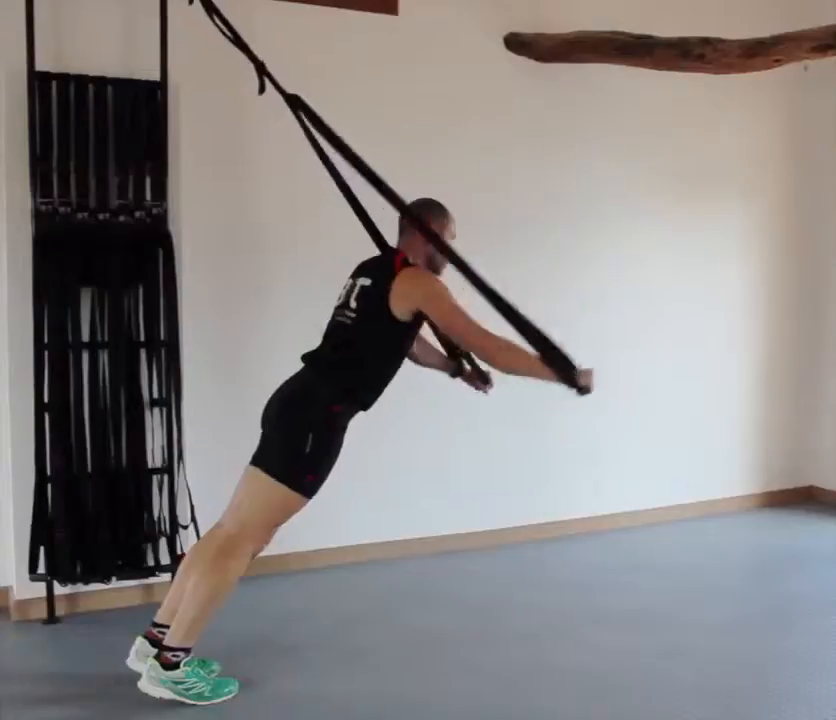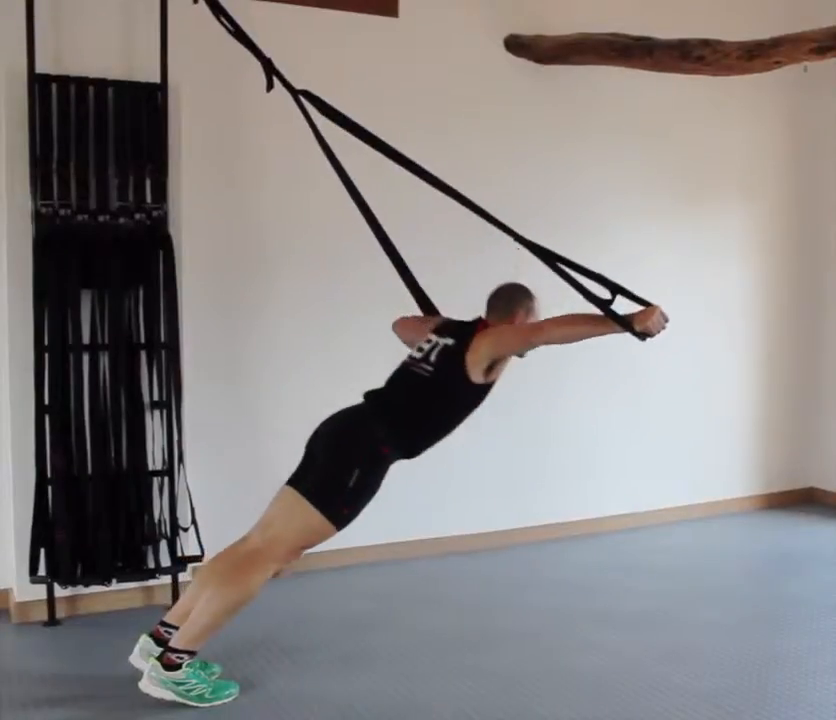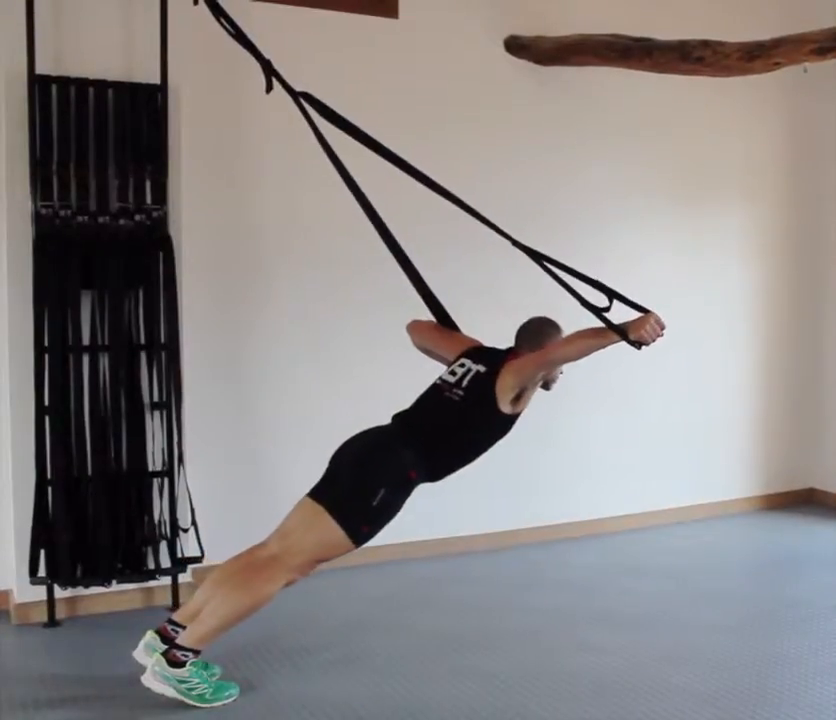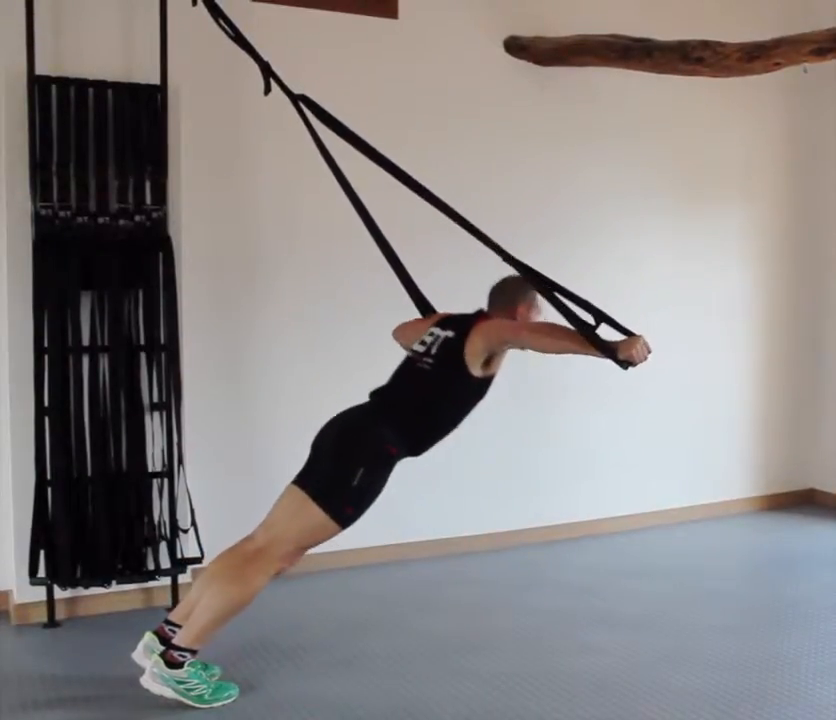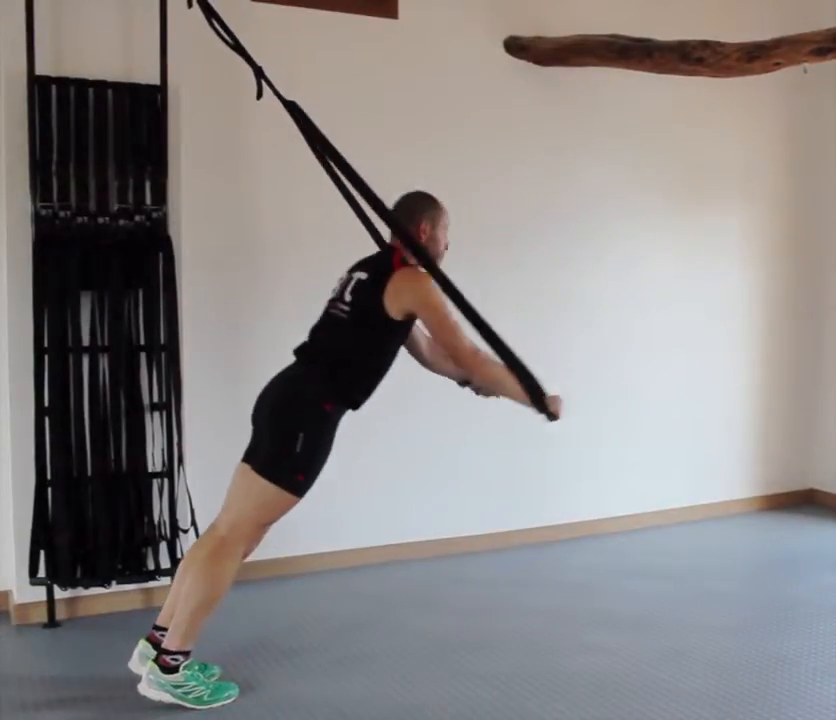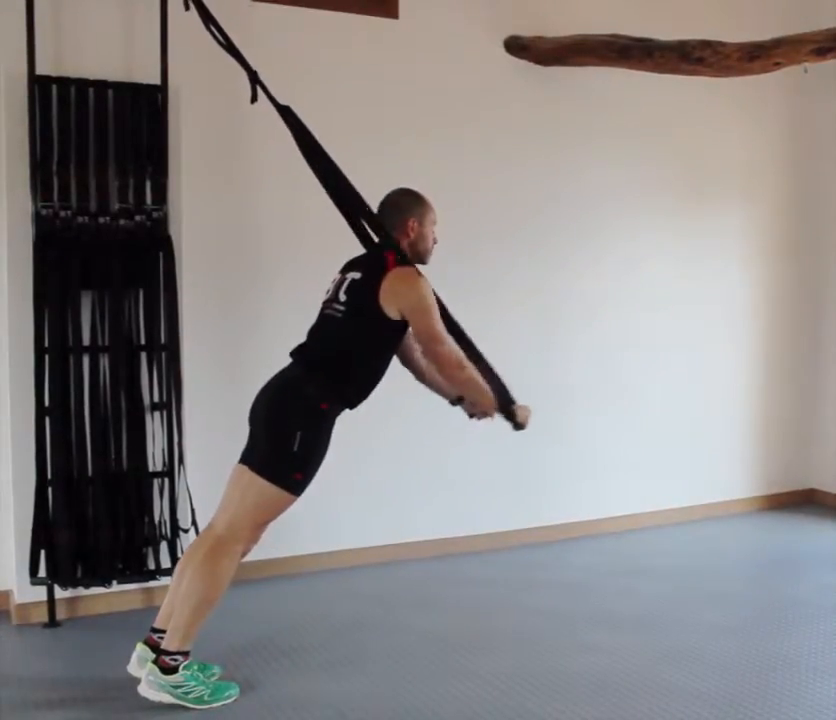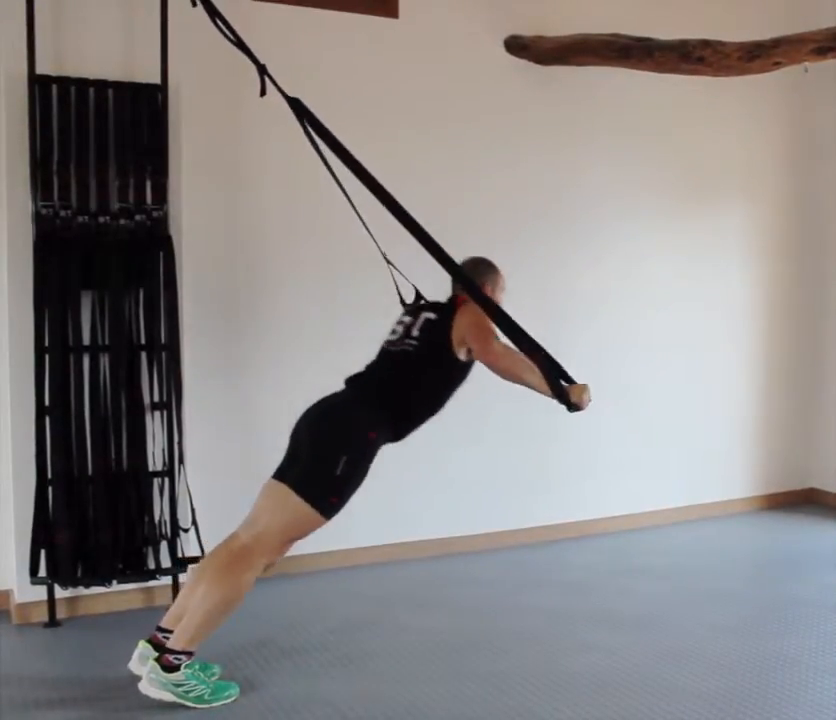
dt=0.7s
person 1, frame 1
left shoulder: (373, 272)
right shoulder: (416, 281)
right elbow: (483, 344)
left wrist: (456, 370)
left hip: (301, 400)
right hip: (317, 414)
left knee: (239, 530)
right knee: (244, 534)
left ankle: (156, 638)
right ankle: (168, 662)
person 1, frame 2
left shoulder: (447, 328)
right shoulder: (491, 342)
left elbow: (401, 326)
right elbow: (553, 332)
right wrist: (631, 323)
left hip: (345, 433)
right hip: (363, 451)
left knee: (263, 543)
right knee: (270, 551)
left ankle: (162, 636)
right ankle: (173, 662)
person 1, frame 3
left shoulder: (474, 354)
right shoulder: (518, 374)
left elbow: (416, 327)
right elbow: (557, 351)
right wrist: (625, 331)
left hip: (370, 451)
right hip: (389, 470)
left knee: (278, 551)
right knee: (285, 560)
left ankle: (167, 635)
right ankle: (177, 660)
person 1, frame 4
left shoulder: (451, 323)
right shoulder: (489, 335)
left elbow: (402, 332)
right elbow: (533, 334)
right wrist: (613, 348)
left hip: (353, 433)
right hip: (368, 450)
left knee: (268, 543)
right knee: (272, 550)
left ankle: (165, 637)
right ankle: (176, 660)
person 1, frame 5
left shoulder: (372, 270)
right shoulder: (413, 282)
left elbow: (418, 344)
right elbow: (468, 355)
left wrist: (468, 380)
right wrist: (536, 399)
left hip: (292, 398)
right hip: (307, 411)
left knee: (231, 530)
right knee: (235, 535)
left ankle: (158, 645)
right ankle: (168, 667)
person 1, frame 6
left shoulder: (361, 270)
right shoulder: (407, 282)
left elbow: (411, 353)
right elbow: (448, 361)
left wrist: (459, 399)
right wrist: (503, 410)
left hip: (288, 398)
right hip: (304, 411)
left knee: (227, 530)
right knee: (233, 534)
left ankle: (157, 645)
right ankle: (169, 666)
person 1, frame 7
left shoulder: (423, 313)
right shoulder: (470, 321)
right elbow: (500, 359)
right wrist: (563, 390)
left hip: (331, 419)
right hip: (351, 435)
left knee: (253, 539)
right knee: (260, 546)
left ankle: (160, 643)
right ankle: (171, 664)
